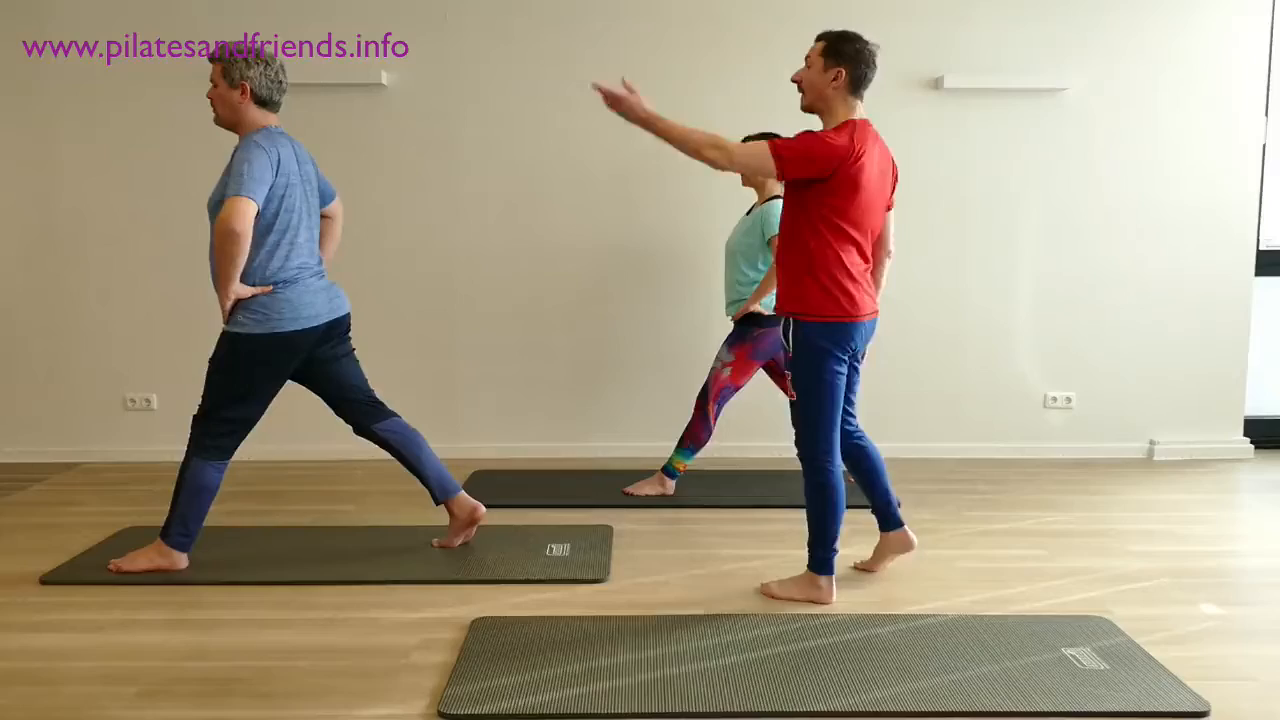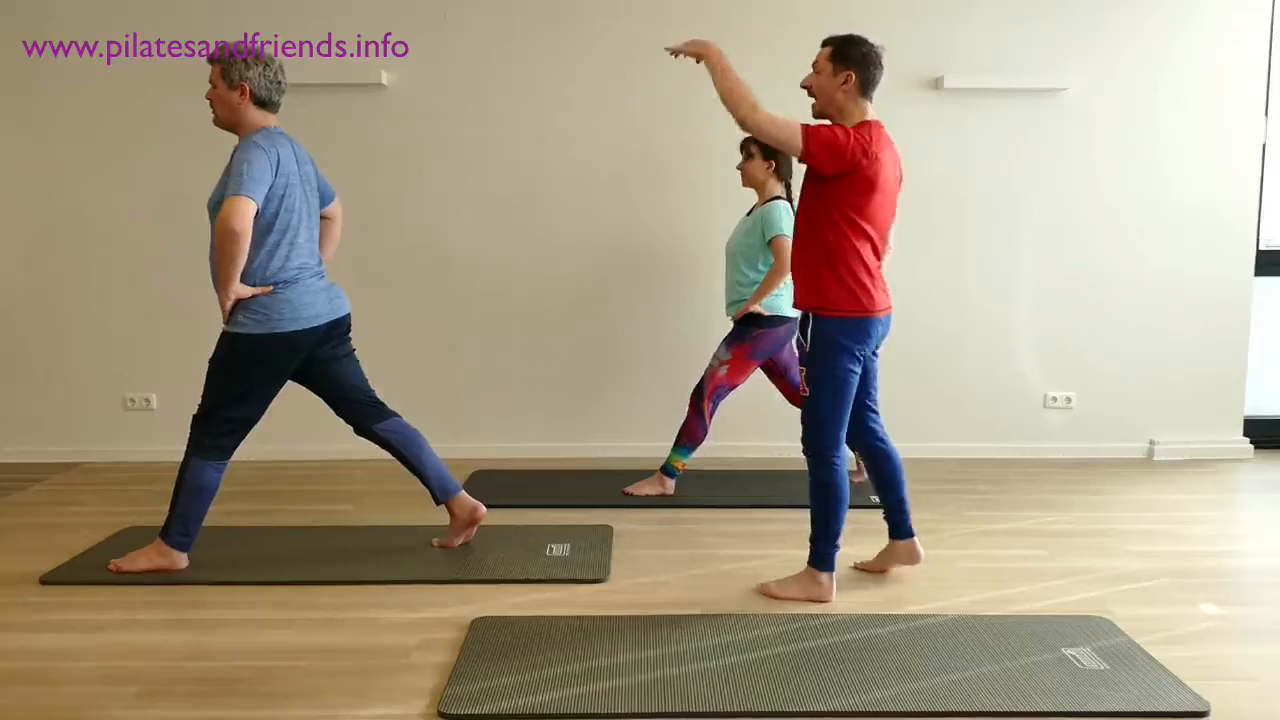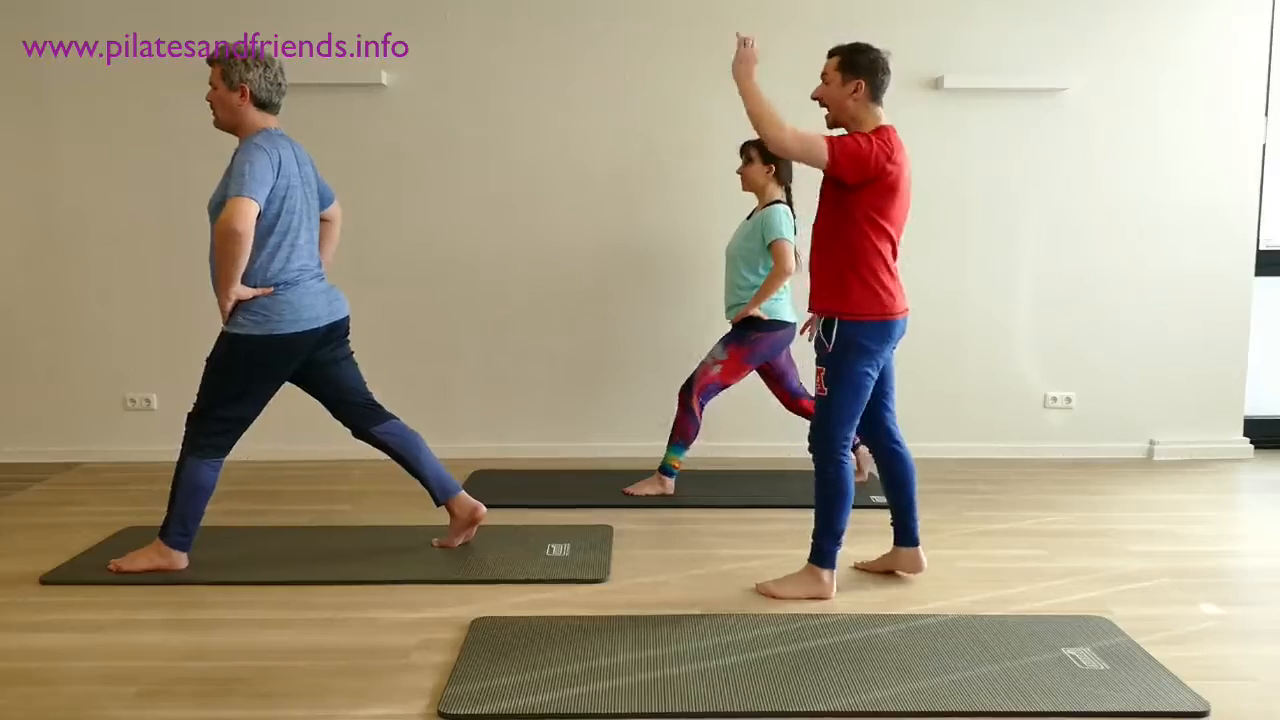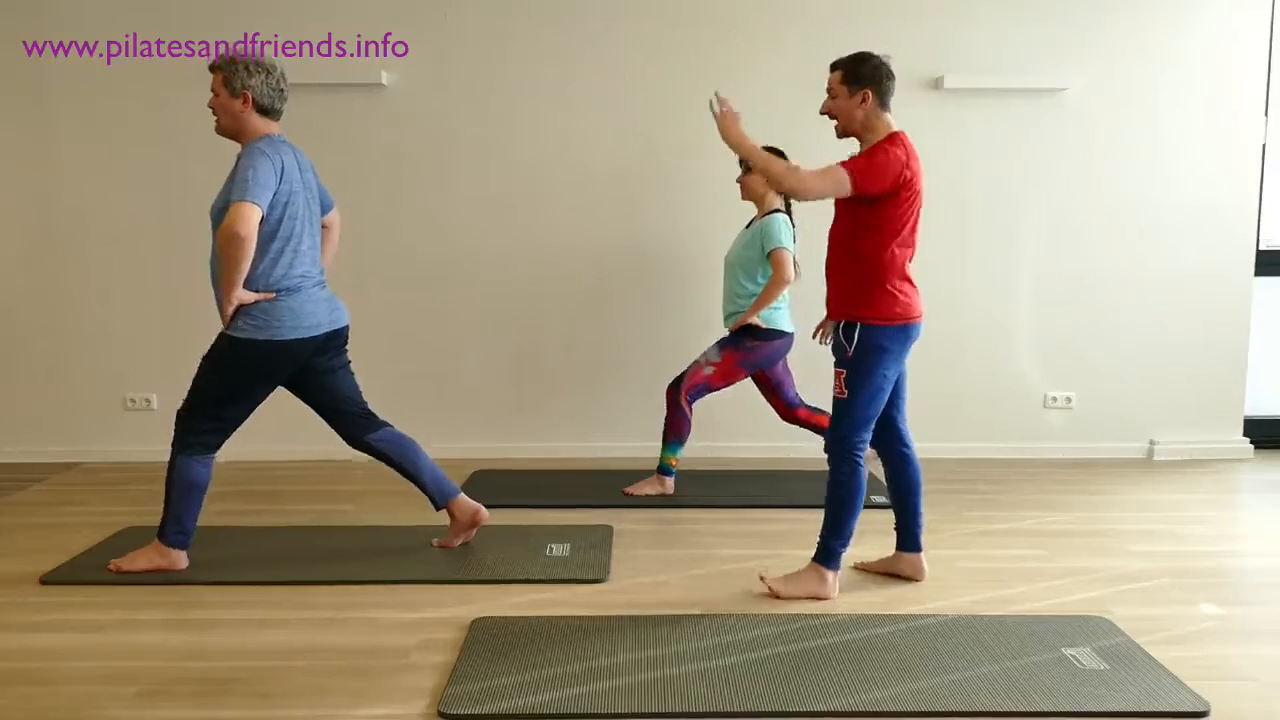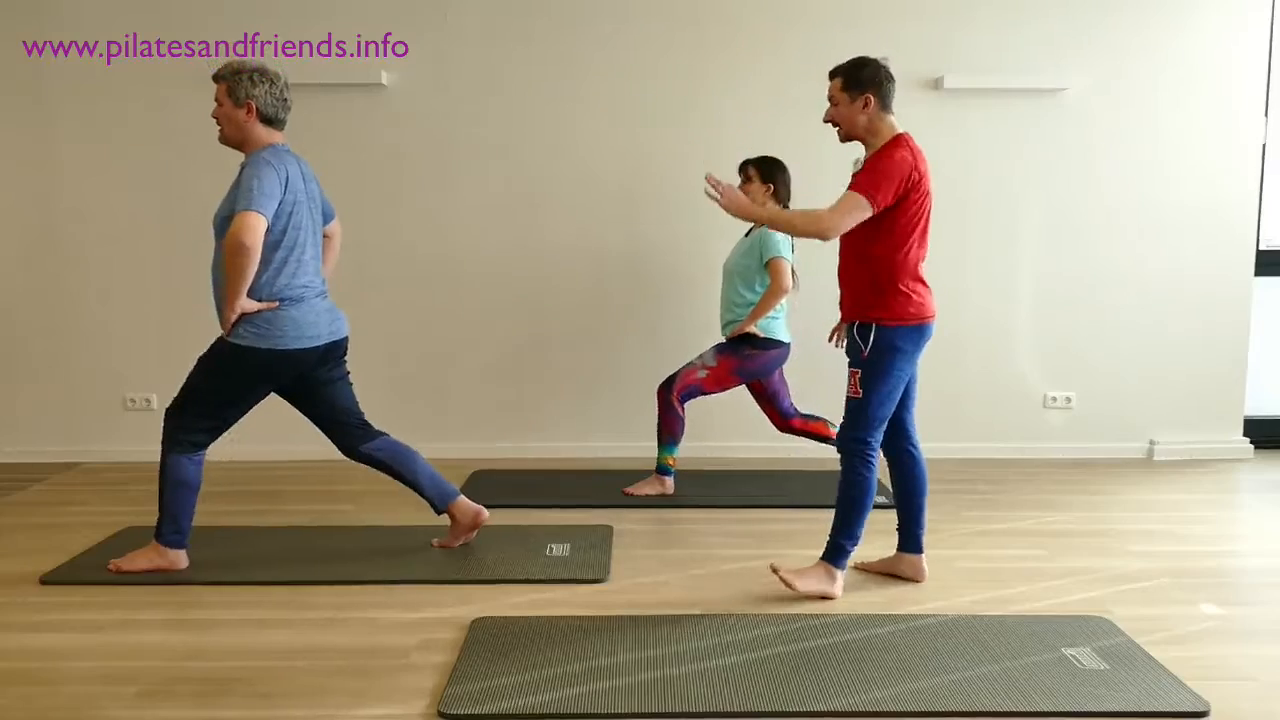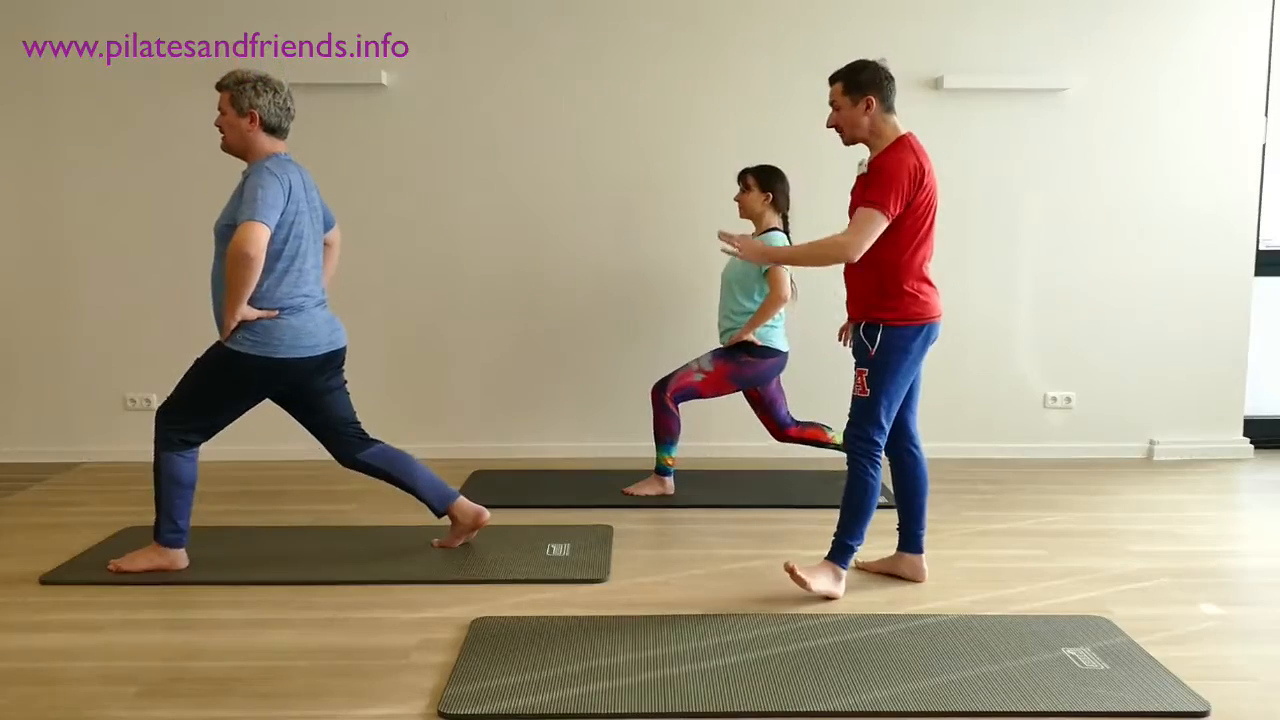
dt=0.2s
person 1, frame 1
left shoulder: (831, 148)
right shoulder: (875, 149)
left elbow: (722, 154)
right elbow: (885, 246)
left wrist: (641, 114)
left hip: (823, 322)
right hip: (852, 317)
left knee: (818, 445)
right knee: (841, 428)
left ankle: (817, 575)
right ankle: (893, 529)
person 1, frame 2
left shoulder: (850, 145)
right shoulder: (878, 146)
left elbow: (753, 121)
left wrist: (712, 59)
left hip: (840, 319)
right hip: (864, 312)
left knee: (824, 442)
right knee: (864, 428)
left ankle: (819, 574)
right ankle: (903, 539)
person 1, frame 3
left shoulder: (871, 149)
right shoulder: (875, 149)
left elbow: (780, 139)
left wrist: (746, 77)
right wrist: (832, 303)
left hip: (858, 323)
right hip: (875, 316)
left knee: (830, 443)
right knee: (880, 432)
left ankle: (819, 571)
right ankle: (909, 547)
person 1, frame 4
left shoulder: (888, 158)
right shoulder: (883, 156)
left elbow: (804, 184)
left wrist: (737, 139)
right wrist: (843, 308)
left hip: (875, 326)
right hip: (884, 320)
left knee: (845, 444)
right knee: (890, 437)
left ankle: (823, 570)
right ankle: (910, 553)
person 1, frame 5
left shoulder: (894, 160)
right shoulder: (889, 157)
left elbow: (831, 225)
left wrist: (749, 210)
right wrist: (855, 312)
left hip: (889, 326)
right hip: (895, 321)
left knee: (858, 443)
right knee: (898, 438)
left ankle: (831, 568)
right ankle: (911, 554)
person 1, frame 6
left shoulder: (898, 162)
right shoulder: (894, 158)
left elbow: (852, 247)
left wrist: (770, 253)
right wrist: (861, 313)
left hip: (895, 325)
right hip: (900, 321)
left knee: (865, 442)
right knee: (899, 439)
left ankle: (836, 567)
right ankle: (911, 554)
person 2, frame 1
left shoulder: (257, 149)
right shoulder: (292, 149)
left elbow: (236, 221)
right elbow: (333, 212)
left wrist: (229, 287)
left hip: (271, 324)
right hip: (322, 314)
left knee: (214, 433)
right knee: (367, 414)
left ankle: (171, 548)
right ankle: (458, 503)
person 2, frame 2
left shoulder: (256, 149)
right shoulder: (291, 149)
left elbow: (235, 221)
right elbow: (332, 212)
left wrist: (229, 288)
left hip: (271, 325)
right hip: (322, 314)
left knee: (213, 433)
right knee: (369, 414)
left ankle: (171, 548)
right ankle: (458, 502)
person 2, frame 3
left shoulder: (257, 151)
right shoulder: (291, 151)
left elbow: (237, 222)
right elbow: (331, 214)
left wrist: (228, 290)
left hip: (270, 326)
right hip: (321, 317)
left knee: (207, 432)
right knee: (366, 416)
left ankle: (171, 549)
right ankle: (459, 504)
person 2, frame 4
left shoulder: (260, 156)
right shoulder: (292, 157)
left elbow: (239, 227)
right elbow: (330, 220)
left wrist: (231, 294)
left hip: (268, 331)
right hip: (320, 324)
left knee: (196, 431)
right knee: (360, 424)
left ankle: (170, 548)
right ankle: (459, 505)
person 2, frame 5
left shoulder: (264, 166)
right shoulder: (295, 166)
left elbow: (245, 237)
right elbow: (332, 230)
left wrist: (233, 302)
left hip: (268, 339)
right hip: (319, 334)
left knee: (184, 429)
right knee: (356, 435)
left ankle: (169, 548)
right ankle: (459, 508)
person 2, frame 6
left shoulder: (267, 175)
right shoulder: (296, 175)
left elbow: (249, 246)
right elbow: (331, 238)
left wrist: (234, 309)
left hip: (266, 346)
right hip: (317, 342)
left knee: (175, 427)
right knee: (353, 445)
left ankle: (168, 548)
right ankle: (460, 509)
person 3, frame 1
left shoulder: (774, 208)
right shoulder: (760, 208)
left wrist: (754, 302)
left hip: (762, 322)
right hip: (764, 323)
left knee: (711, 396)
left ankle: (665, 478)
person 3, frame 2
left shoulder: (775, 209)
right shoulder: (760, 209)
left elbow: (786, 262)
left wrist: (752, 303)
left hip: (765, 323)
right hip: (767, 323)
left knee: (706, 394)
right knee: (799, 393)
left ankle: (665, 478)
person 3, frame 3
left shoulder: (775, 213)
right shoulder: (760, 213)
left elbow: (785, 266)
left wrist: (752, 306)
left hip: (764, 327)
right hip: (767, 328)
left knee: (694, 391)
right knee: (796, 398)
left ankle: (664, 478)
right ankle: (860, 448)
person 3, frame 4
left shoulder: (775, 222)
right shoulder: (759, 222)
left elbow: (784, 275)
left wrist: (750, 315)
left hip: (762, 336)
right hip: (763, 337)
left knee: (681, 391)
right knee: (793, 408)
left ankle: (663, 478)
person 3, frame 5
left shoulder: (772, 233)
right shoulder: (759, 231)
left elbow: (782, 285)
left wrist: (748, 323)
left hip: (759, 345)
right hip: (760, 345)
left knee: (671, 391)
right knee: (788, 418)
left ankle: (663, 478)
person 3, frame 6
left shoulder: (772, 241)
right shoulder: (758, 239)
left elbow: (781, 293)
left wrist: (746, 331)
left hip: (757, 353)
right hip: (757, 354)
left knee: (665, 392)
right knee: (785, 428)
left ankle: (662, 478)
